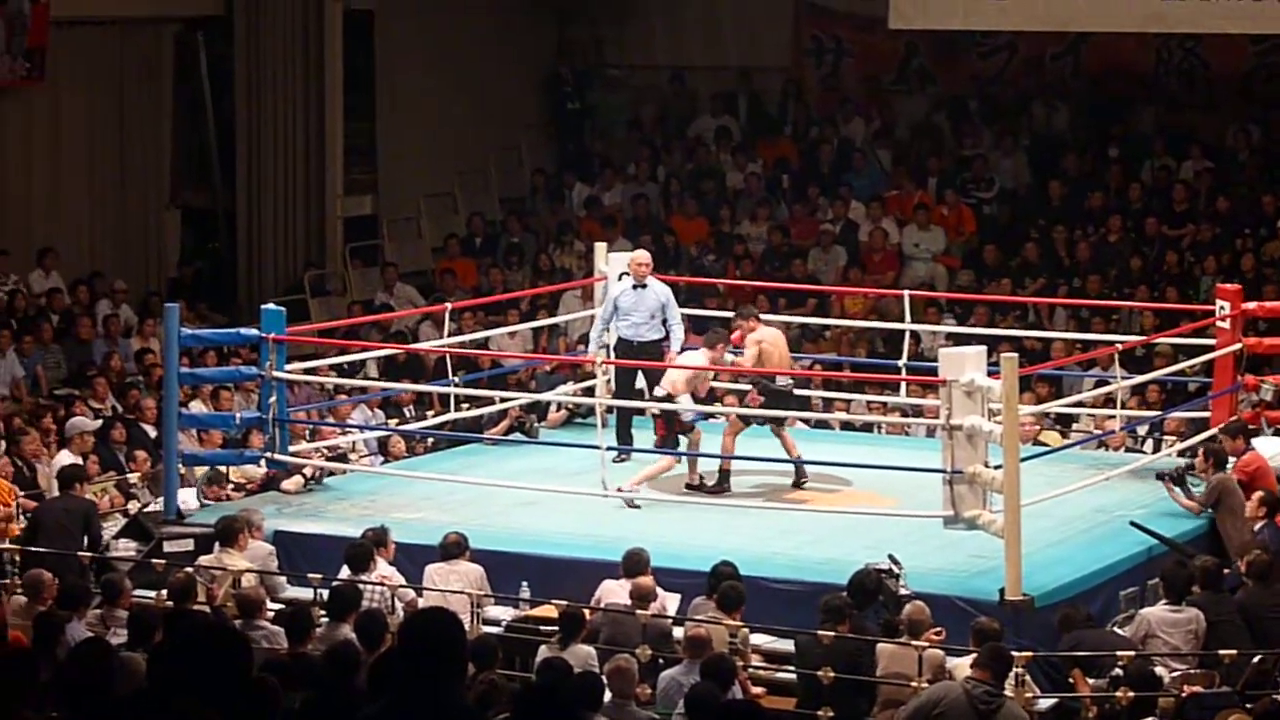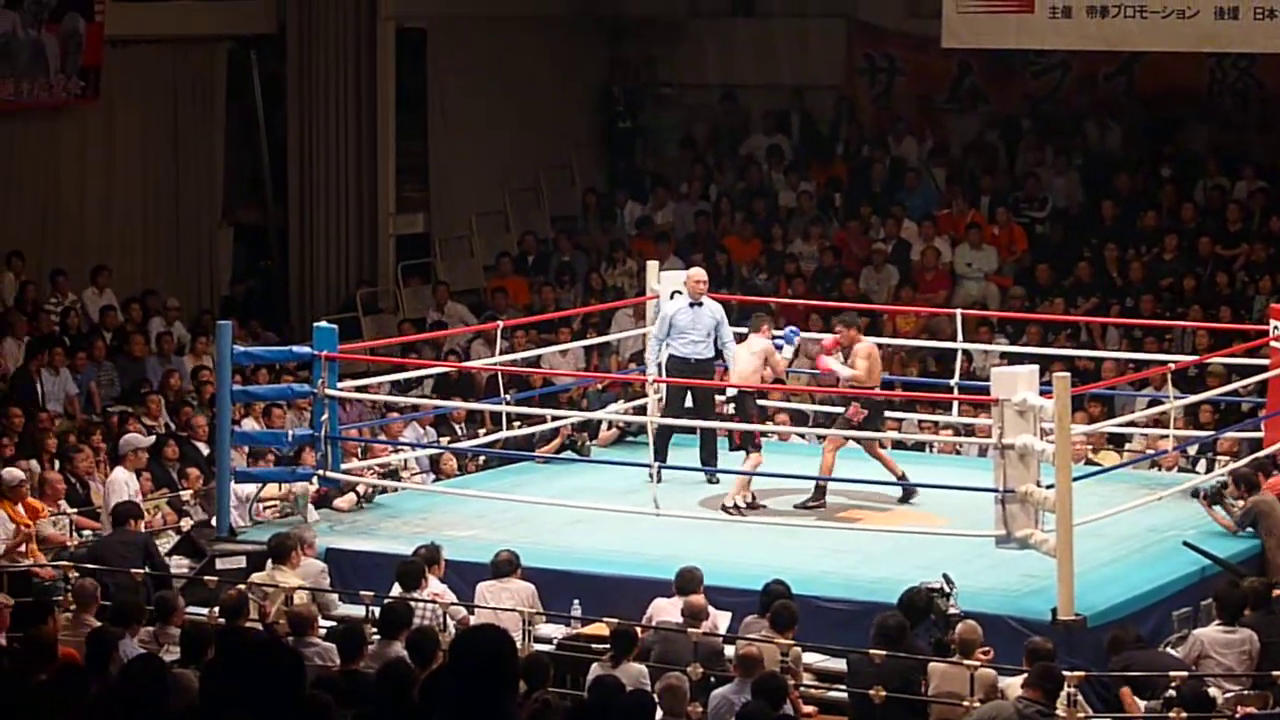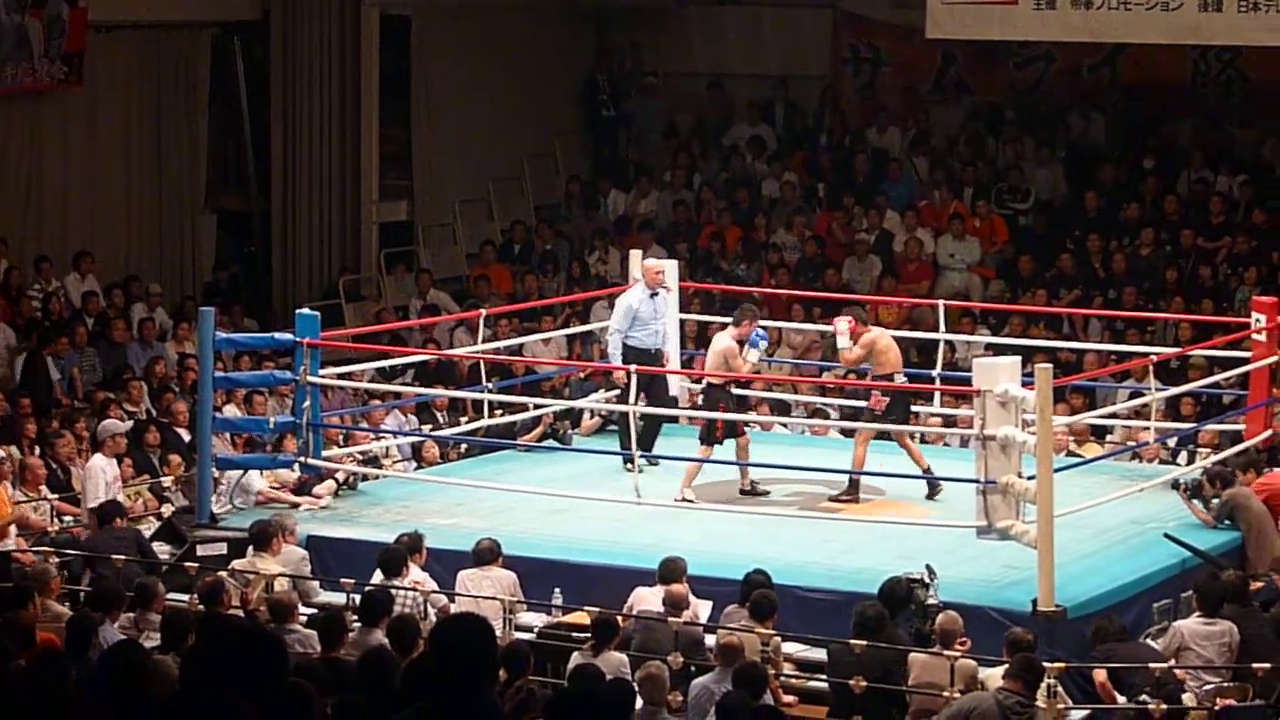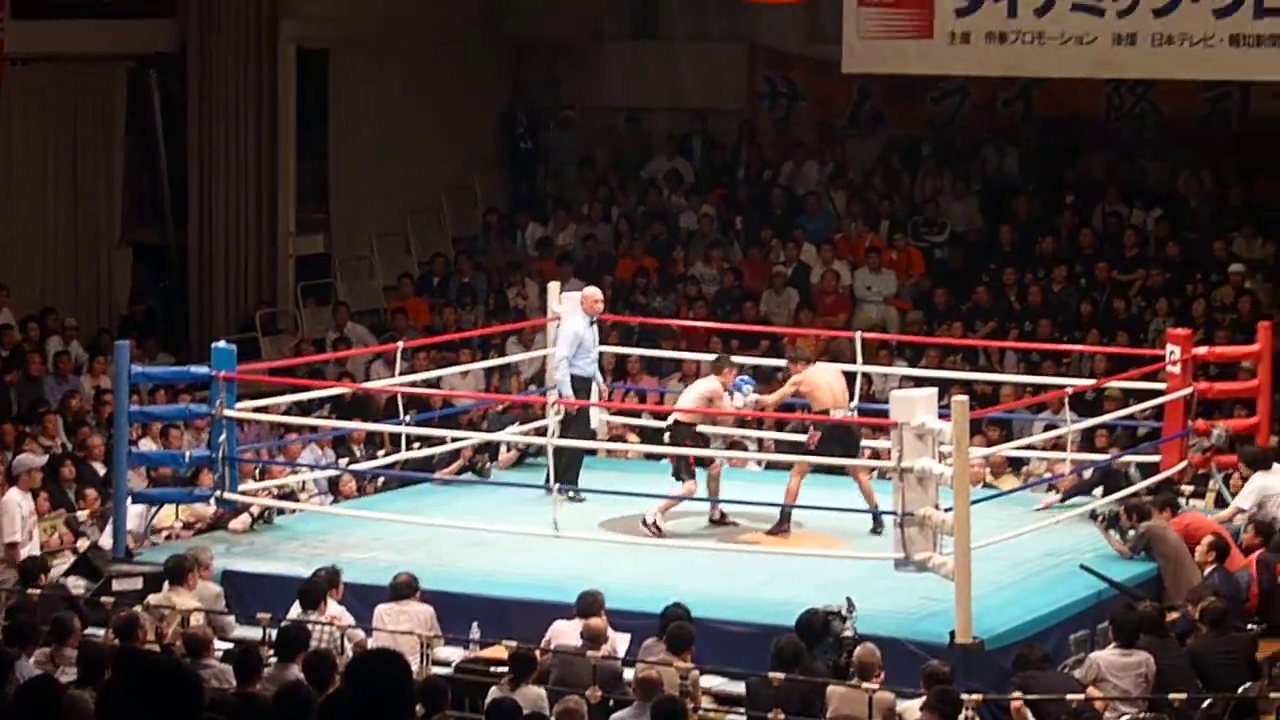
dt=0.7s
person 1, frame 1
left shoulder: (663, 291)
right shoulder: (617, 291)
left elbow: (675, 323)
right elbow: (602, 321)
left wrist: (674, 349)
right wrist: (593, 348)
left hip: (652, 348)
right hip: (625, 347)
right knee: (623, 397)
right ankle: (624, 448)
person 1, frame 2
left shoulder: (716, 309)
right shoulder: (671, 308)
left elbow: (727, 341)
right elbow: (656, 339)
left wrist: (734, 368)
right wrist: (652, 369)
left hip: (704, 367)
right hip: (677, 366)
left knee: (707, 418)
right knee: (669, 416)
left ankle: (710, 468)
right ankle: (657, 464)
person 1, frame 3
left shoulder: (662, 296)
right shoulder: (630, 299)
right elbow: (615, 332)
left wrist: (664, 349)
right wrist: (617, 365)
left hip: (655, 356)
right hip: (634, 356)
left knee: (661, 404)
left ankle: (644, 449)
right ankle: (629, 457)
person 1, frame 4
left shoulder: (591, 325)
right shoulder: (574, 326)
right elbow: (561, 360)
left wrist: (599, 381)
right wrist: (567, 393)
left hip: (584, 383)
right hip: (574, 384)
left knee: (569, 433)
right knee: (580, 433)
left ankle: (554, 481)
right ankle: (568, 485)
person 2, frame 1
left shoulder: (754, 337)
right shoulder: (778, 334)
left elbow: (747, 365)
right wrist: (742, 343)
left hip: (766, 390)
right hip: (785, 390)
left knee: (730, 432)
right knee: (780, 431)
left ankle: (723, 481)
right ankle: (800, 470)
person 2, frame 2
left shoulder: (863, 347)
right shoulder: (860, 346)
left elbow: (861, 377)
right elbow: (849, 373)
left wrist: (834, 366)
right wrist: (834, 356)
left hip: (864, 403)
right hip: (871, 402)
left knee: (830, 446)
right knee: (872, 448)
left ankle: (818, 496)
right ankle: (907, 488)
person 2, frame 3
left shoulder: (868, 337)
right shoulder: (879, 332)
left elbow: (847, 361)
right elbow: (858, 359)
left wrist: (841, 333)
right wrist: (846, 335)
left hip: (886, 390)
right hip: (899, 388)
left knee: (861, 440)
right knee: (902, 438)
left ankle: (852, 490)
right ankle: (933, 483)
person 2, frame 4
left shoulder: (799, 379)
right shoulder: (833, 369)
left elbow: (770, 401)
left wrist: (752, 399)
left hip: (826, 425)
right hip: (847, 424)
left knee: (797, 473)
right knee: (858, 472)
left ankle: (784, 522)
right ankle: (877, 518)
person 3, frame 1
left shoulder: (690, 354)
right shoulder: (701, 362)
left elbow: (701, 392)
right elbow: (678, 387)
right wrist: (687, 408)
left hip: (670, 403)
right hip: (666, 404)
left knee: (695, 436)
right knee: (670, 460)
left ankle: (694, 480)
right ankle: (628, 487)
person 3, frame 2
left shoulder: (741, 348)
right shoulder: (764, 344)
right elbow: (779, 373)
right wrist: (789, 348)
left hip: (737, 400)
right hip: (744, 401)
left knee: (752, 452)
right knee: (755, 457)
left ankle: (745, 497)
right ankle: (730, 501)
person 3, frame 3
left shoulder: (724, 336)
right shoulder: (728, 345)
left elbow: (737, 365)
right elbow: (742, 372)
left wrist: (747, 346)
right wrist: (755, 351)
left hip: (724, 394)
right hip: (715, 396)
left knee: (743, 440)
right knee: (706, 449)
left ankle: (746, 485)
right ankle: (684, 493)
person 3, frame 4
left shoulder: (706, 383)
right shoulder: (714, 387)
left elbow: (711, 417)
right elbow: (725, 417)
left wrist: (730, 394)
left hip: (689, 431)
right hip: (681, 434)
left knee: (714, 467)
right knee: (689, 487)
left ankle: (715, 513)
right ankle: (652, 517)
